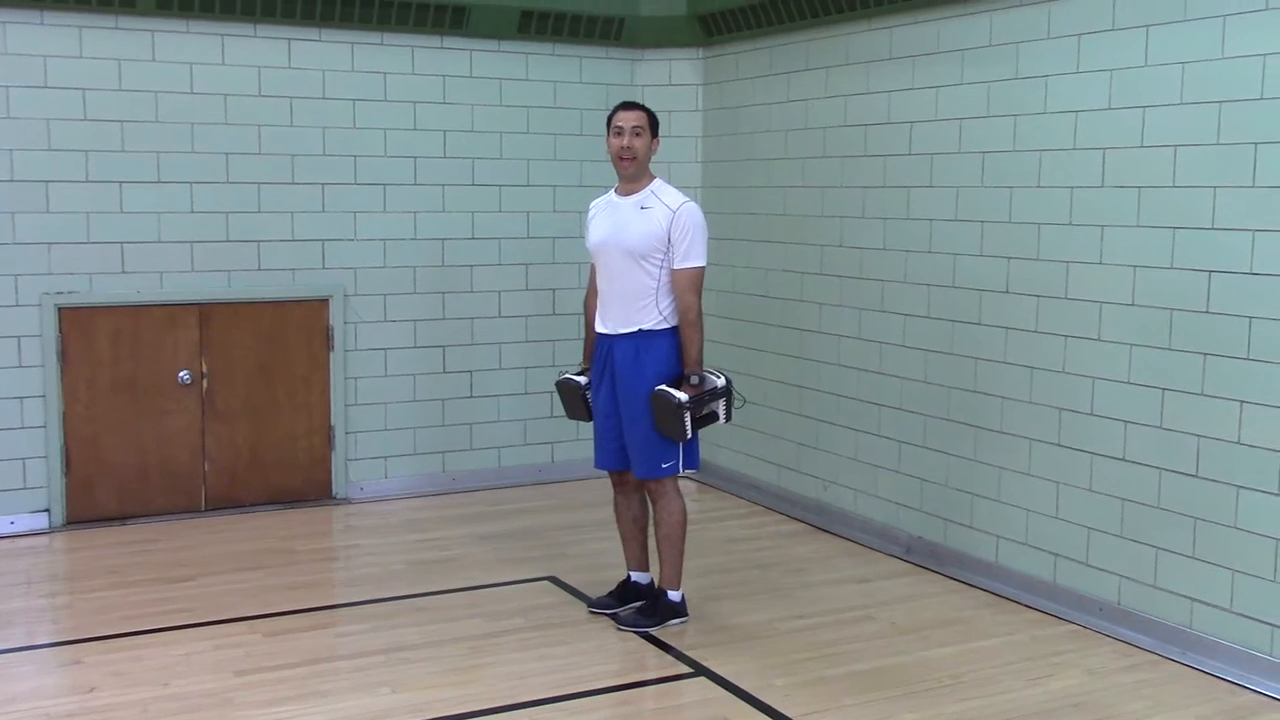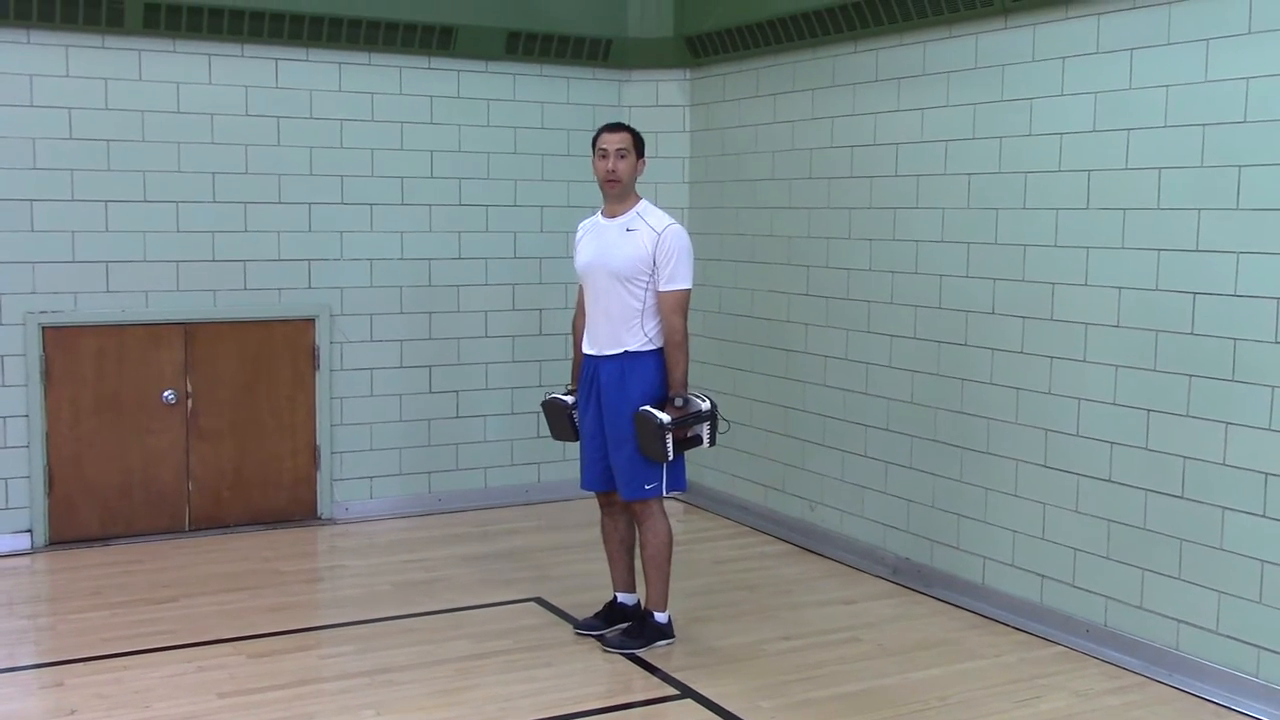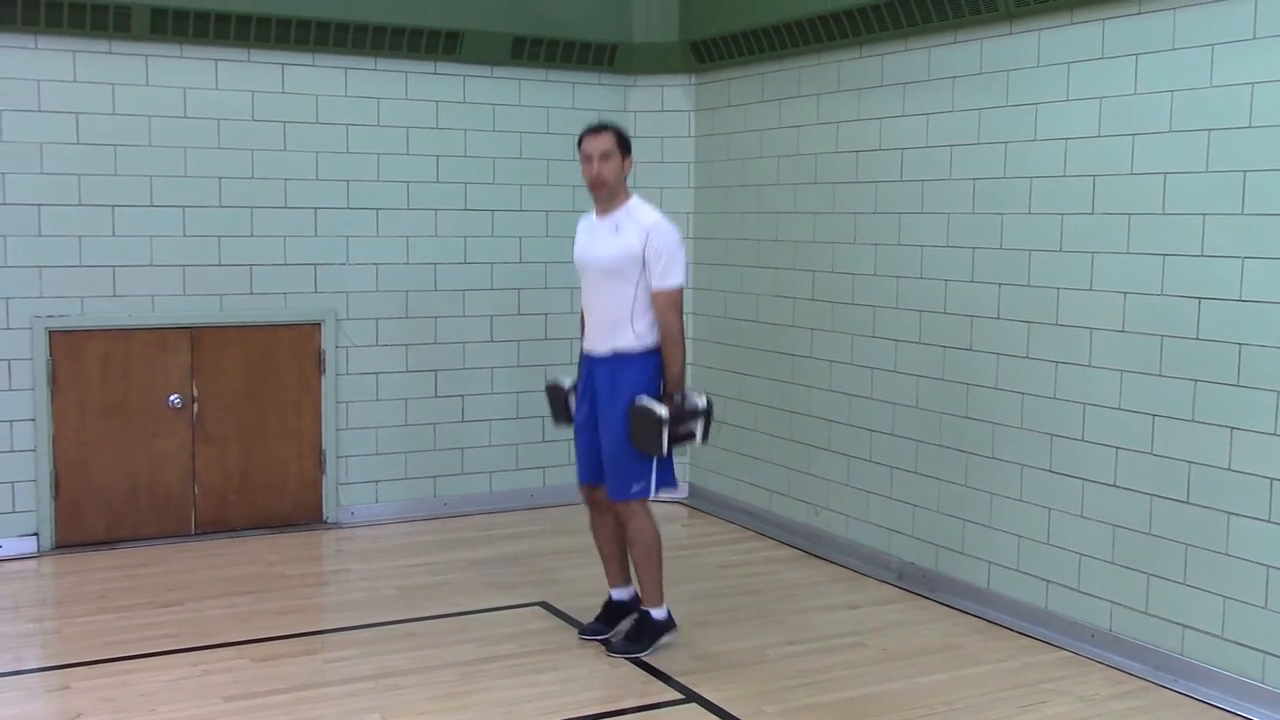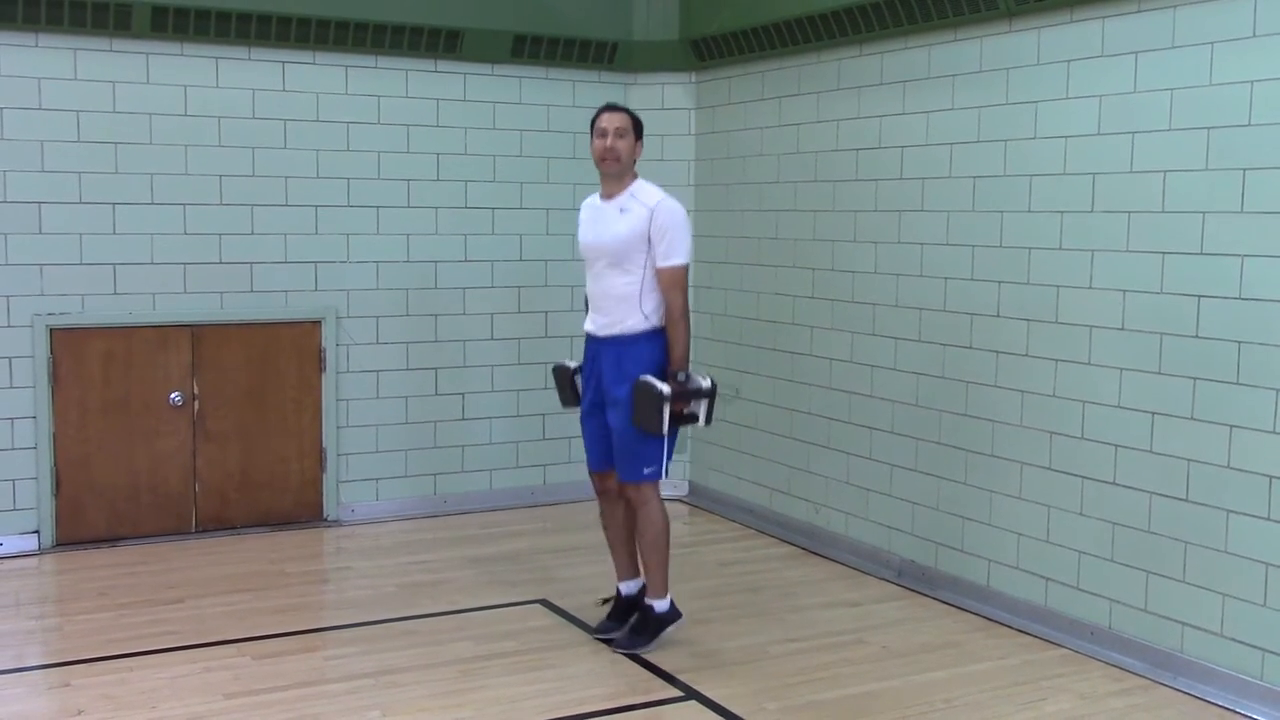
dt=1s
person 1, frame 1
left shoulder: (677, 210)
right shoulder: (598, 210)
left elbow: (689, 302)
left wrist: (693, 375)
right wrist: (588, 360)
left hip: (653, 352)
right hip: (609, 351)
left knee: (659, 478)
right knee: (621, 475)
left ankle: (670, 596)
right ankle: (636, 580)
person 1, frame 2
left shoulder: (663, 232)
right shoulder: (585, 232)
left elbow: (674, 325)
left wrist: (676, 399)
right wrist: (576, 381)
left hip: (639, 374)
right hip: (596, 375)
left knee: (644, 501)
right knee: (609, 497)
left ankle: (657, 618)
right ankle: (623, 602)
person 1, frame 3
left shoulder: (652, 228)
right shoulder: (585, 227)
left elbow: (669, 319)
left wrist: (674, 395)
right wrist: (582, 372)
left hip: (633, 371)
right hip: (594, 368)
left knee: (628, 499)
right knee: (595, 493)
left ankle: (655, 613)
right ankle: (620, 597)
person 1, frame 4
left shoulder: (659, 209)
right shoulder: (589, 209)
left elbow: (674, 299)
left wrist: (677, 373)
left hip: (640, 355)
right hip: (599, 354)
left knee: (638, 484)
right knee: (605, 480)
left ankle: (658, 605)
right ankle: (628, 594)
